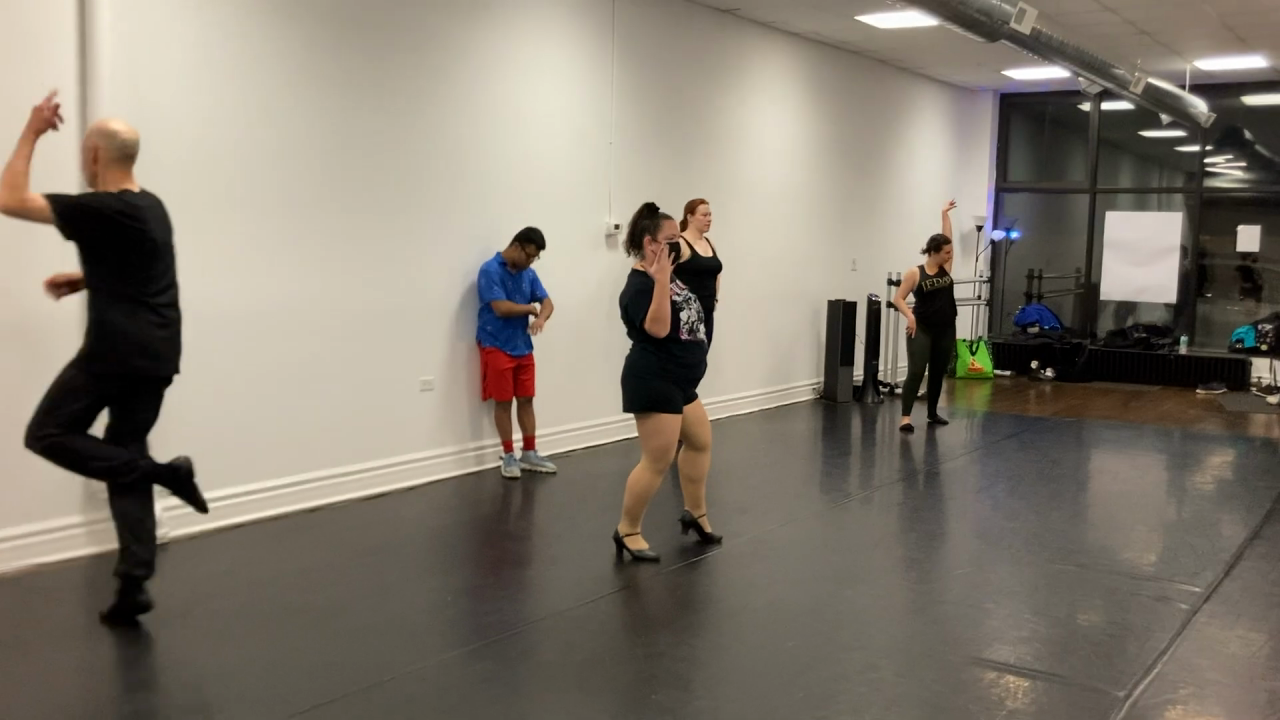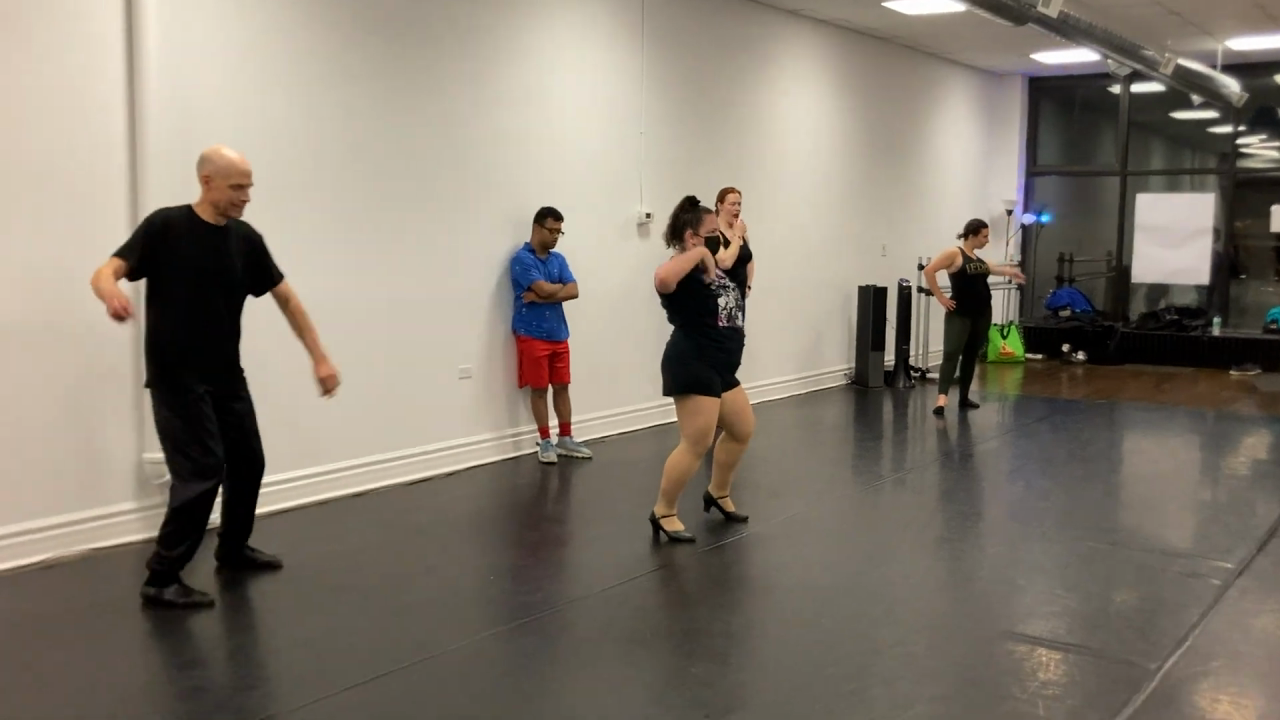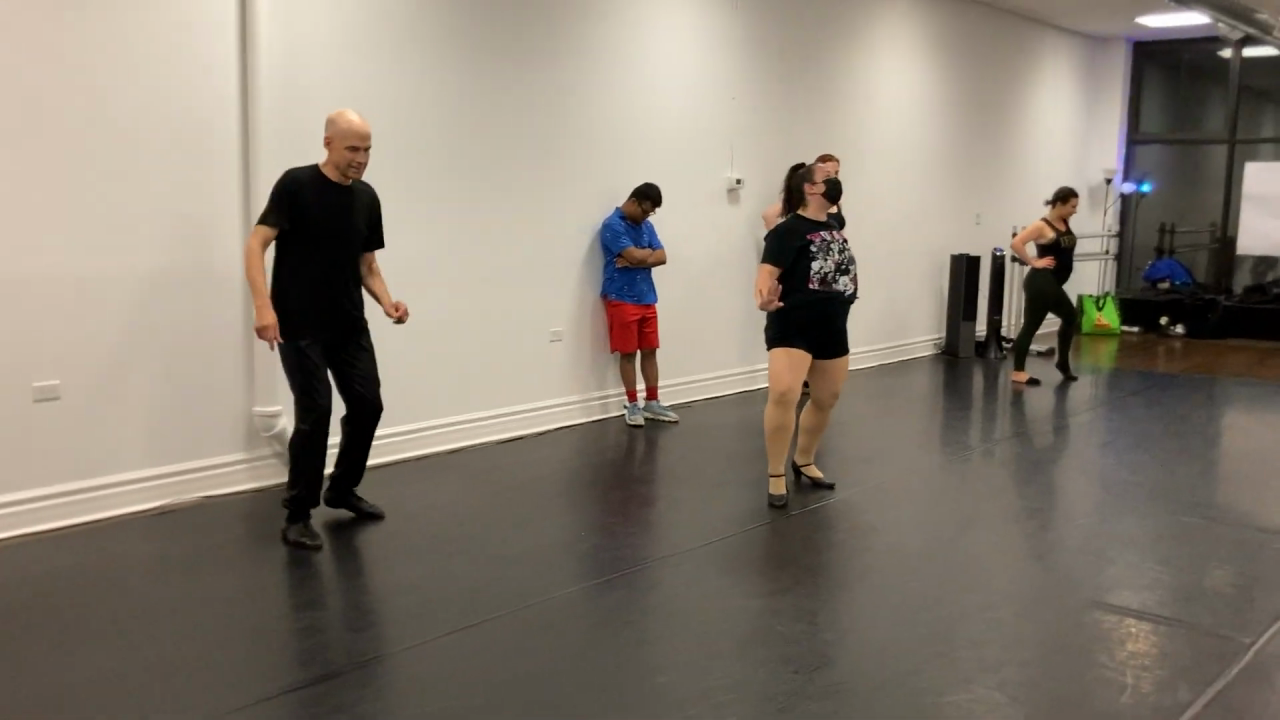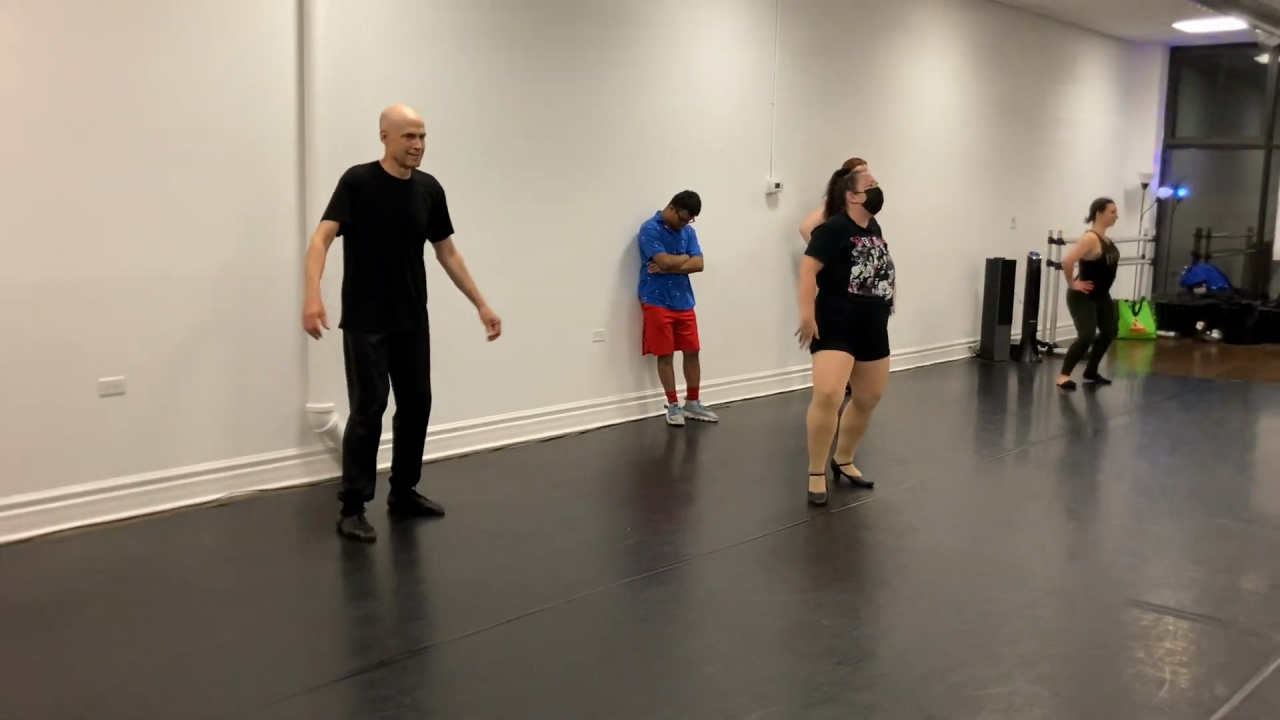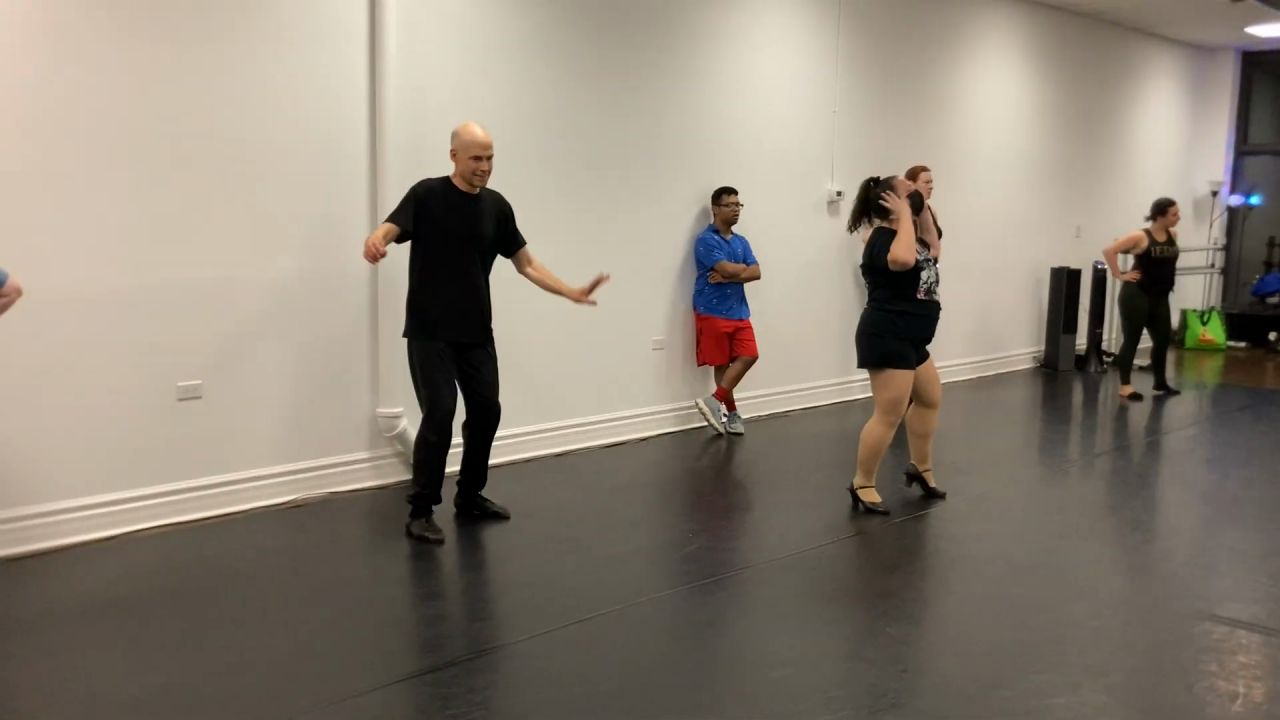
dt=1s
person 1, frame 1
left shoulder: (105, 211)
right shoulder: (150, 207)
right wrist: (84, 278)
left hip: (114, 354)
right hip: (153, 355)
left knee: (45, 435)
right knee: (121, 457)
left ankle: (161, 471)
right ankle: (133, 583)
person 1, frame 2
left shoulder: (246, 238)
right shoulder: (166, 226)
left elbow: (286, 298)
right elbow: (106, 274)
left wrist: (319, 357)
right wrist: (112, 294)
left hip: (227, 375)
right hip: (177, 377)
left knee: (249, 463)
right knee: (201, 473)
left ankle: (233, 549)
right ankle: (161, 578)
person 1, frame 3
left shoulder: (367, 197)
right shoulder: (296, 184)
right elbow: (257, 244)
left wrist: (388, 302)
right wrist: (263, 306)
left hip: (350, 326)
right hip: (300, 328)
left knee: (367, 405)
right knee: (315, 413)
left ankle: (342, 488)
right ankle: (297, 515)
person 1, frame 4
left shoulder: (429, 189)
right shoulder: (358, 181)
left elbow: (447, 253)
right elbow: (322, 238)
left wrist: (482, 305)
right wrist: (313, 295)
left hip: (412, 322)
right hip: (366, 324)
left knee: (416, 405)
right knee: (368, 411)
left ankle: (403, 492)
right ankle: (351, 508)
person 1, frame 5
left shoulder: (496, 206)
right shoulder: (427, 193)
left elbow: (526, 263)
right elbow: (385, 233)
left wrist: (570, 292)
right wrist: (375, 245)
left hip: (477, 332)
right hip: (430, 332)
left knee: (485, 412)
right knee: (439, 416)
left ankle: (469, 496)
right ankle: (420, 511)
person 2, frame 1
left shoulder: (664, 277)
right shoulder: (640, 286)
left elbow: (683, 318)
right elbow: (658, 328)
right wrist: (661, 281)
left hip: (679, 382)
right hip: (653, 383)
left knee: (700, 442)
right knee: (657, 461)
left ankle: (696, 514)
right ankle: (627, 531)
person 2, frame 2
left shoulder: (709, 268)
right shoulder: (681, 270)
right elbow: (661, 278)
right wrist: (697, 255)
left hip: (720, 368)
right hip: (692, 368)
left knee: (742, 430)
right knee: (696, 444)
left ankle: (718, 493)
right ankle: (663, 511)
person 2, frame 3
left shoulder: (833, 227)
right shoulder: (788, 231)
right elbow: (766, 275)
right wrist: (764, 300)
left hip: (832, 329)
right hip: (792, 328)
left knee: (827, 398)
right knee: (783, 393)
left ankle: (804, 461)
right ankle: (776, 476)
person 2, frame 4
left shoulder: (874, 229)
right shoulder: (835, 229)
right elbow: (808, 270)
left wrist: (887, 302)
right wrist: (807, 316)
left hip: (873, 330)
right hip: (835, 329)
left knee: (868, 400)
right knee: (828, 396)
left ankle: (844, 460)
right ankle: (817, 474)
person 2, frame 5
left shoulder: (903, 236)
right shoulder: (883, 239)
left elbow: (930, 253)
right elbow: (905, 259)
left wrist: (924, 215)
right wrist: (905, 215)
left hip: (910, 340)
right hip: (888, 338)
left knee: (930, 399)
right knee: (889, 415)
left ankle: (920, 469)
right ankle: (862, 484)
person 3, frame 1
left shoulder: (528, 274)
right shoulder: (490, 270)
left elbow: (546, 301)
right elbow: (501, 308)
left wrist: (541, 318)
right wrist: (529, 308)
left hip: (523, 347)
right hip: (497, 348)
left knee: (526, 400)
right knee: (503, 402)
left ankle: (529, 453)
right ankle: (509, 456)
person 3, frame 2
left shoulder: (558, 259)
right shoulder: (522, 259)
left elbow: (573, 291)
right elbow: (545, 289)
left wrist: (543, 297)
right wrist: (560, 287)
left hip: (559, 333)
right hip: (532, 335)
left knee: (562, 387)
right knee: (539, 389)
left ankle: (566, 439)
right ankle: (545, 442)
person 3, frame 3
left shoulder: (646, 225)
right shoulder: (612, 225)
left elbow: (661, 257)
right elbow: (635, 255)
left wrist: (634, 261)
right wrist: (648, 252)
left hip: (647, 297)
right hip: (622, 299)
left knee: (650, 351)
right knee: (628, 353)
left ankle: (652, 403)
right ankle: (633, 405)
person 3, frame 4
left shoulder: (688, 231)
right shoulder: (650, 229)
left elbow: (698, 264)
right elbow: (665, 260)
left wrist: (670, 266)
right wrist: (684, 257)
left hip: (684, 301)
right hip: (657, 302)
left knee: (692, 352)
right knee: (665, 354)
left ankle: (692, 403)
right ankle: (673, 405)
person 3, frame 5
left shoulder: (742, 242)
right shoulder: (706, 240)
left elbow: (756, 273)
right elbow: (728, 269)
left wrist: (729, 277)
right wrist: (742, 267)
left hip: (739, 311)
right hip: (712, 312)
left knee: (748, 356)
right knee: (721, 363)
left ankle: (714, 401)
right ankle: (731, 412)
person 4, frame 1
left shoulder: (946, 268)
right shoulder: (914, 273)
left elbow: (947, 238)
right elbow: (898, 299)
left wrist: (944, 214)
right wrist: (909, 316)
left hip: (946, 331)
right hip: (922, 330)
left knee: (938, 373)
right knee: (916, 373)
left ankle: (932, 413)
right ankle: (905, 417)
person 4, frame 2
left shoulder: (977, 258)
right shoulder: (954, 253)
left elbow: (989, 269)
right elbow: (929, 271)
left wrist: (1009, 272)
right wrist: (940, 297)
left hip: (982, 314)
right hip: (959, 314)
left knee: (971, 355)
right knee: (951, 353)
left ankle: (964, 397)
right ankle: (942, 398)
person 4, frame 3
left shoulder: (1065, 223)
right shoulder: (1042, 225)
right elbow: (1016, 243)
right wrist: (1033, 263)
left hip: (1054, 285)
right hip: (1041, 284)
left knee: (1070, 317)
right knee: (1031, 325)
left ankle: (1063, 364)
right ankle: (1018, 372)
person 4, frame 4
left shoulder: (1104, 238)
right shoulder: (1090, 239)
right elbow: (1067, 261)
right wrist: (1072, 284)
left hip: (1101, 296)
right hip: (1083, 297)
left knee: (1110, 331)
right knee: (1087, 336)
left ankle: (1091, 371)
right ankle: (1063, 375)
person 4, frame 5
left shoulder: (1172, 236)
right shoulder: (1140, 237)
right elbow: (1109, 251)
left wrist: (1168, 280)
right wrist: (1120, 275)
left hip: (1160, 297)
right hip: (1136, 294)
left knee: (1163, 339)
right knee: (1132, 340)
left ankle: (1160, 382)
right ankle: (1125, 386)
